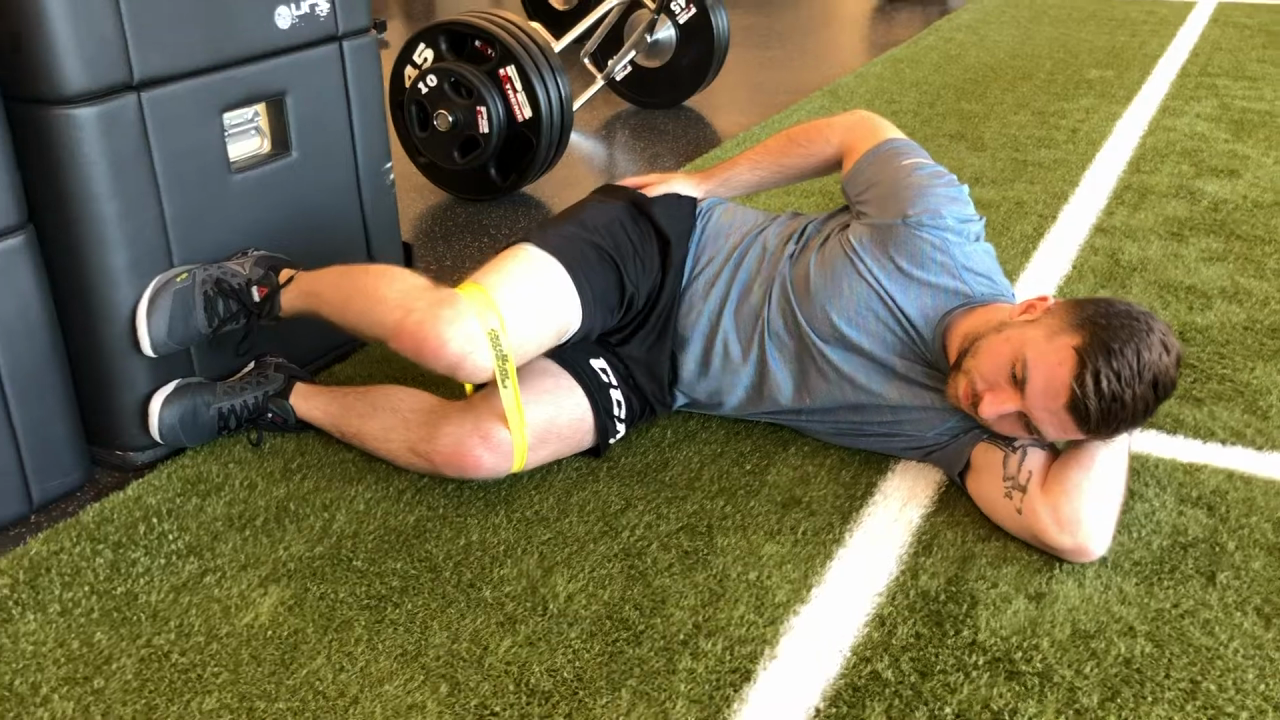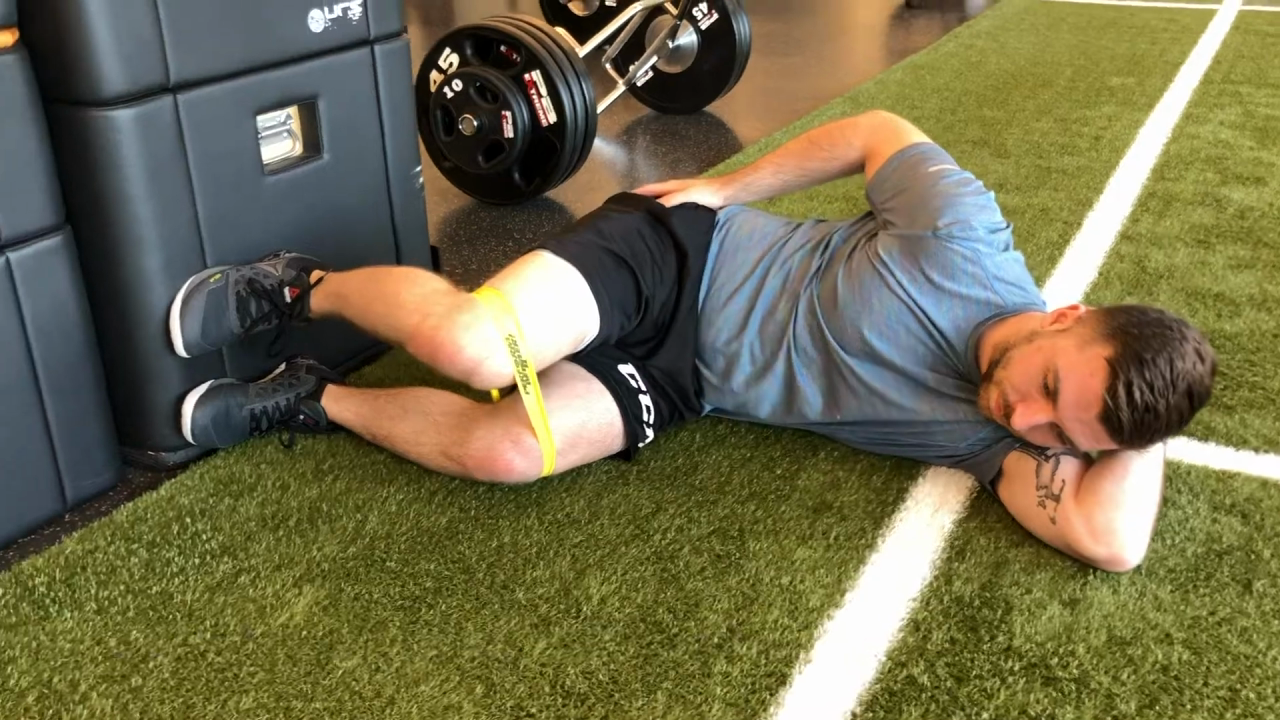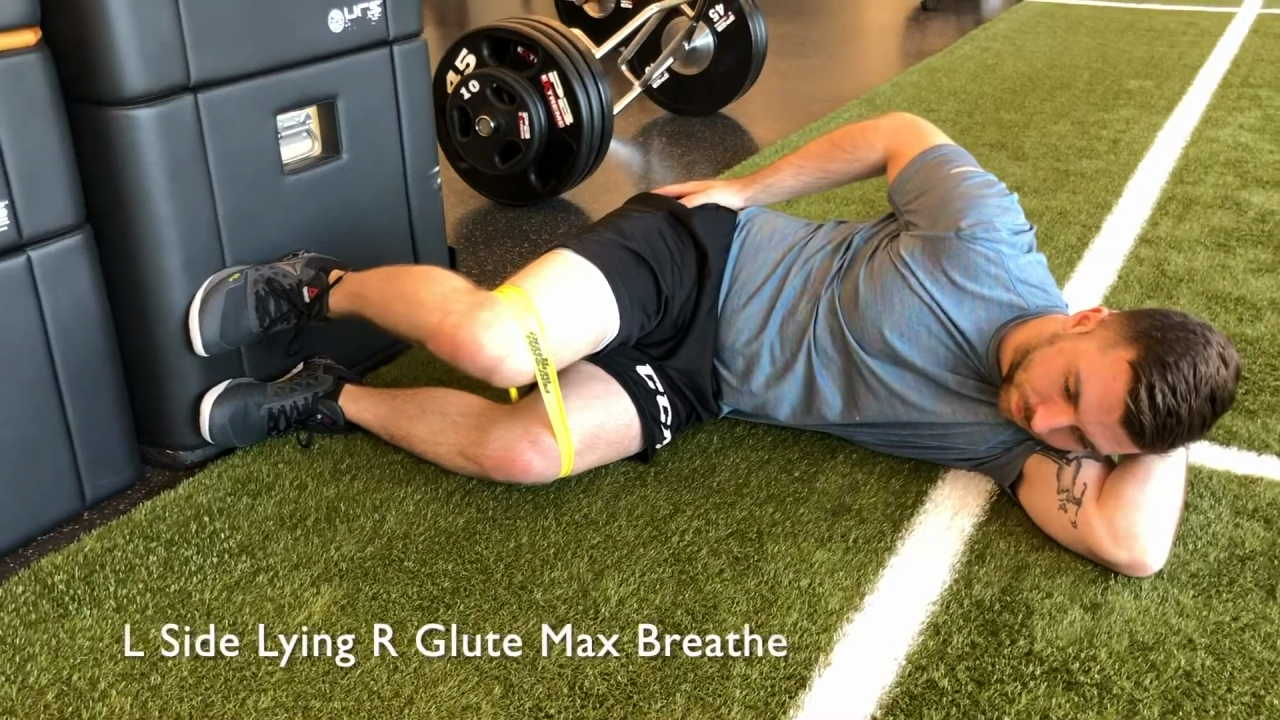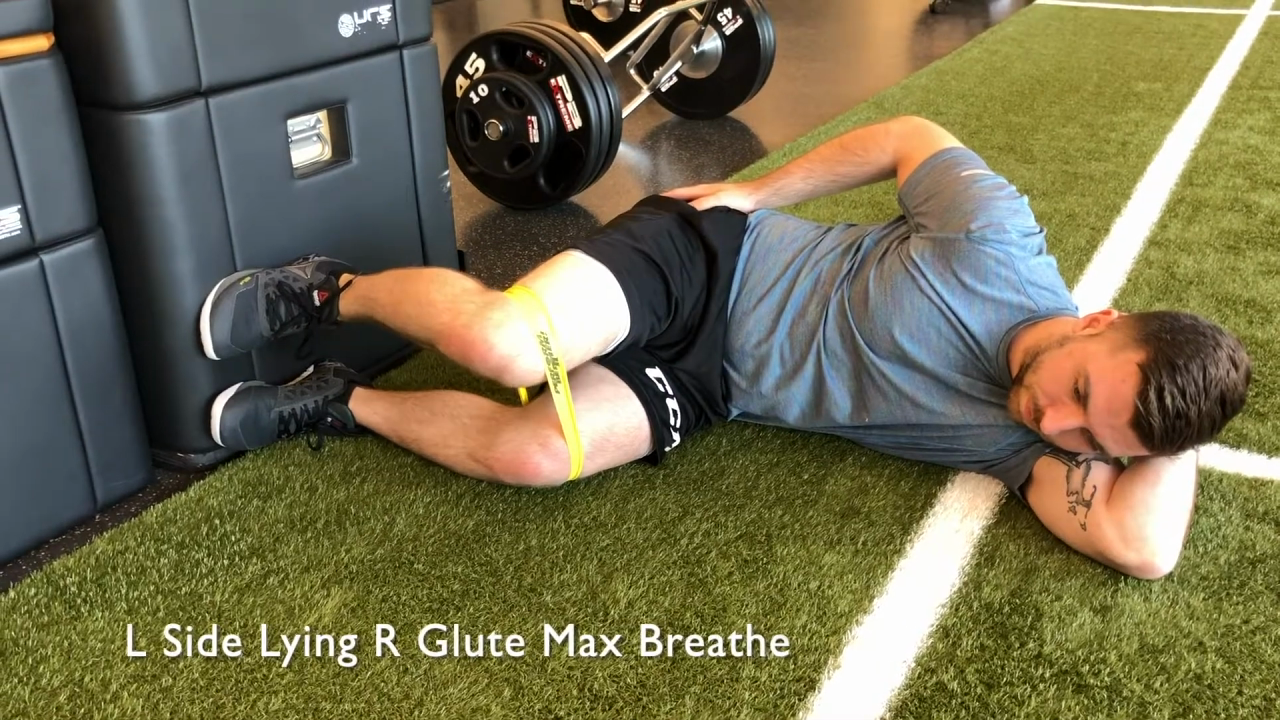
dt=0.4s
person 1, frame 1
left shoulder: (972, 429)
right shoulder: (938, 223)
left elbow: (1075, 530)
right elbow: (854, 128)
left wrist: (1110, 412)
right wrist: (706, 184)
left hip: (659, 376)
right hip: (662, 247)
left knee: (476, 448)
right knee: (455, 337)
left ankle: (284, 399)
right ankle: (275, 288)
person 1, frame 2
left shoulder: (1003, 438)
right shoulder: (964, 230)
left elbow: (1110, 540)
right elbow: (877, 130)
left wrist: (1138, 423)
right wrist: (733, 187)
left hip: (686, 381)
right hip: (682, 257)
left knee: (506, 452)
right knee: (472, 343)
left ankle: (314, 403)
right ankle: (304, 289)
person 1, frame 3
left shoulder: (1024, 444)
right shoulder: (988, 234)
left elbow: (1132, 545)
right elbow: (899, 132)
left wrist: (1163, 427)
right wrist: (750, 190)
left hip: (705, 383)
right hip: (702, 256)
left knee: (526, 452)
right knee: (493, 341)
left ankle: (333, 400)
right ankle: (324, 289)
person 1, frame 4
left shoulder: (1031, 444)
right shoulder: (996, 235)
left elbow: (1141, 545)
right elbow: (908, 134)
left wrist: (1171, 430)
right wrist: (761, 191)
left hip: (712, 385)
right hip: (711, 258)
left knee: (536, 452)
right knee: (502, 343)
left ankle: (341, 402)
right ankle: (335, 293)
